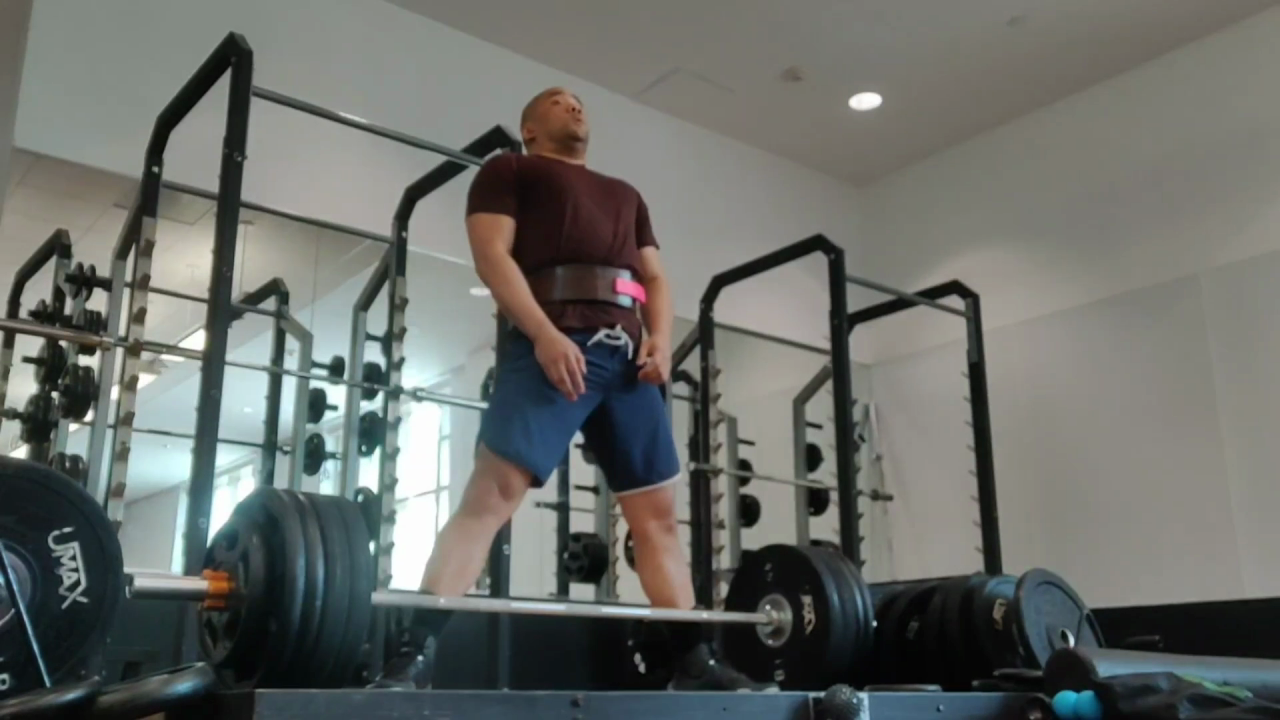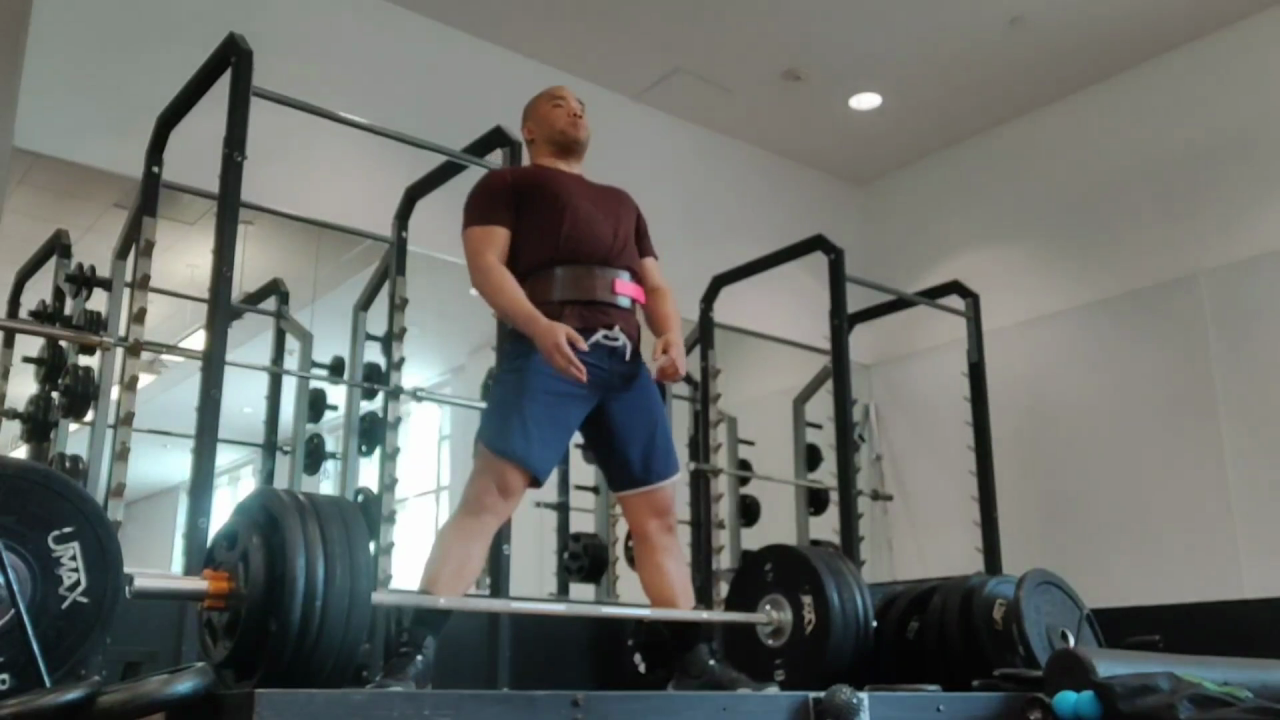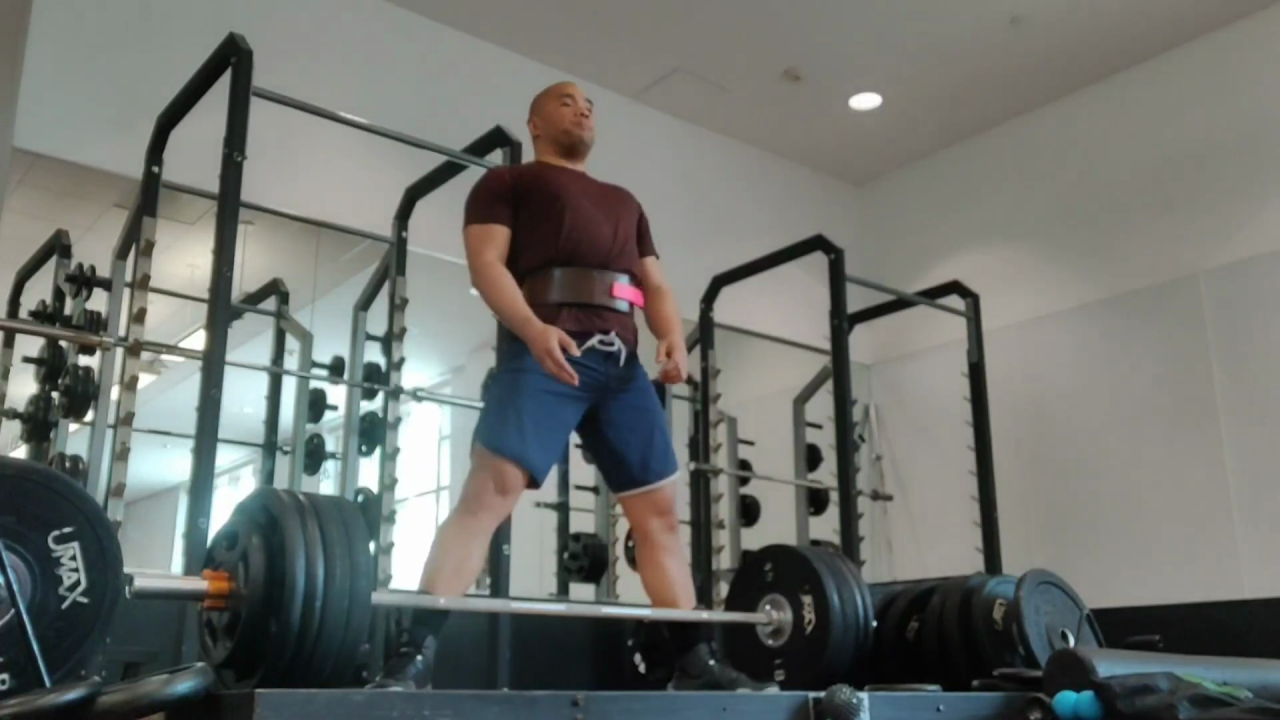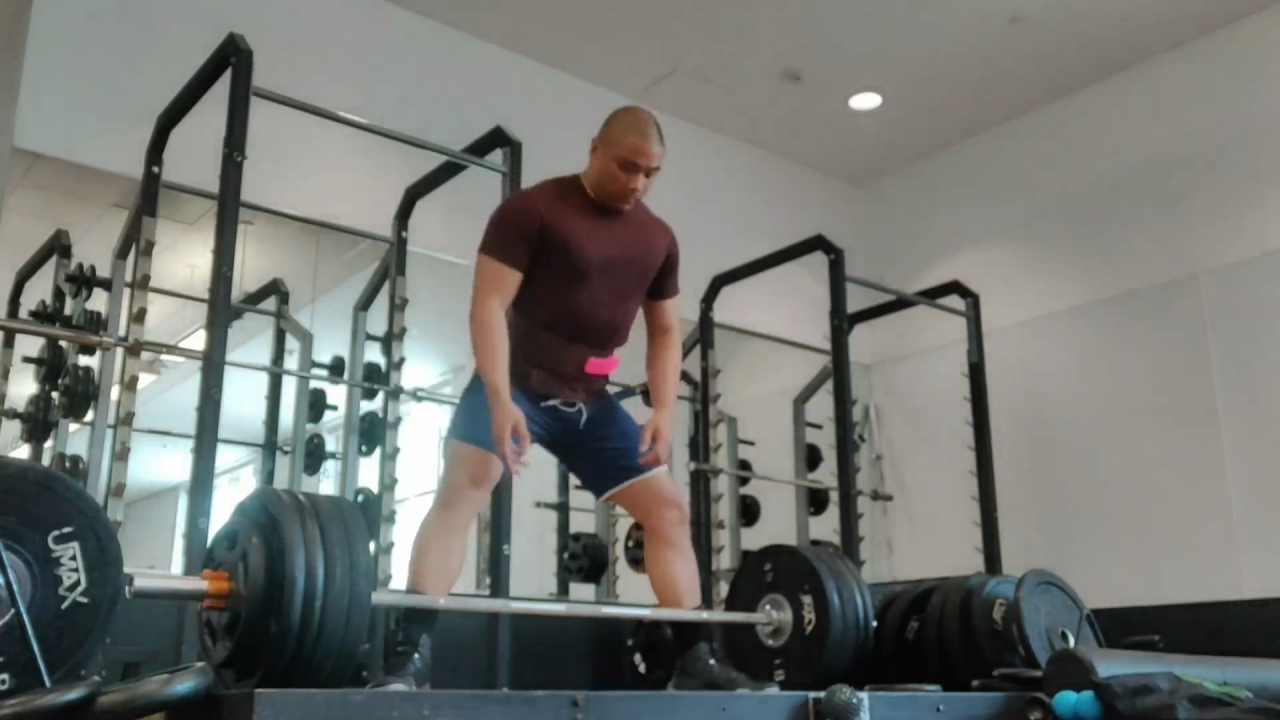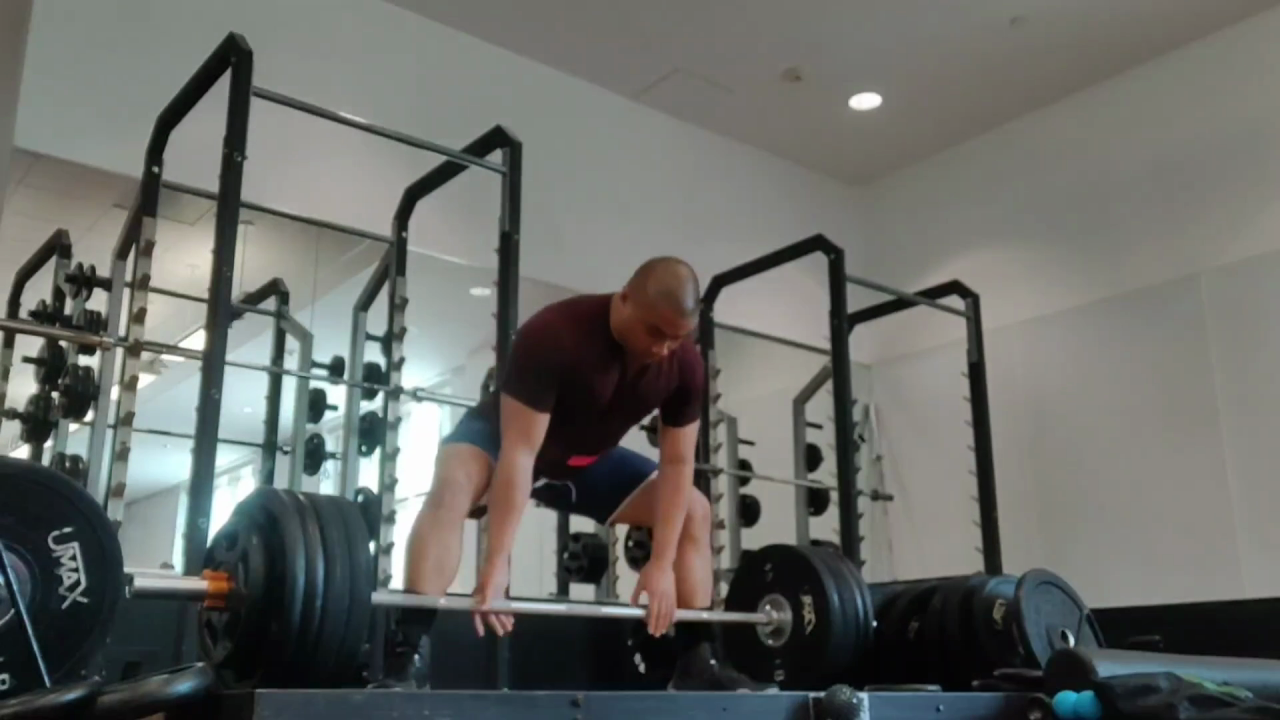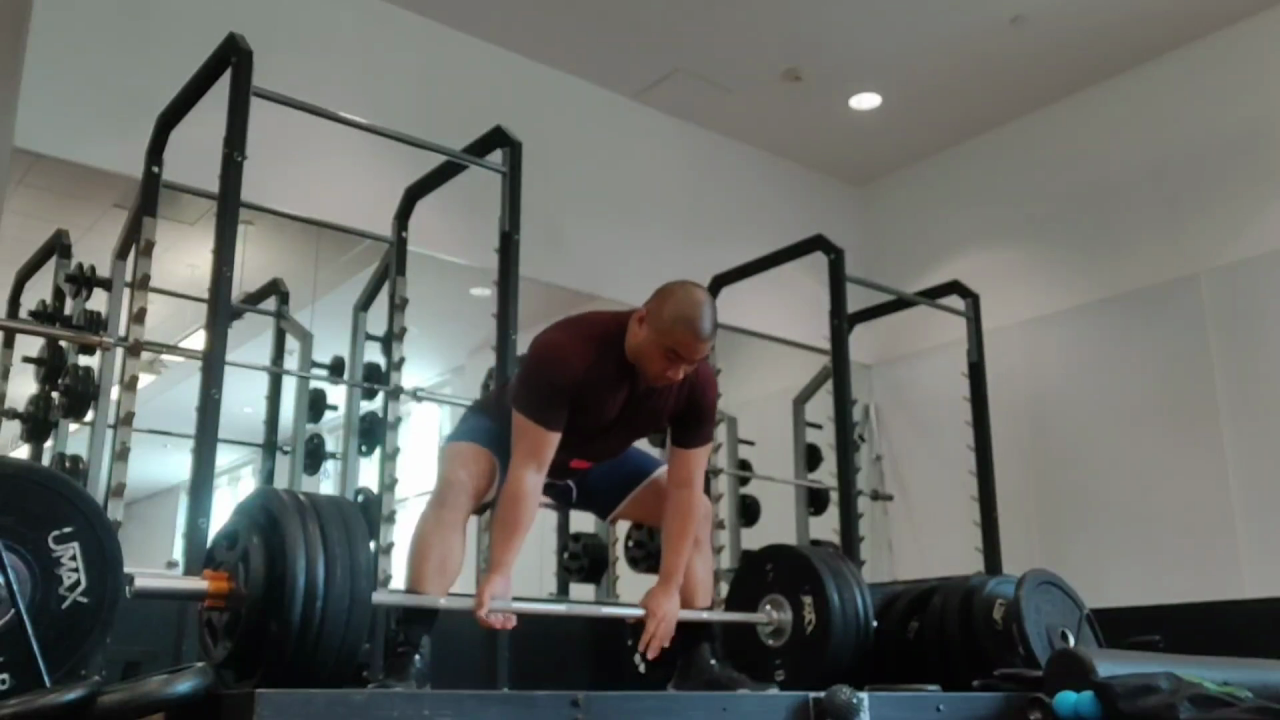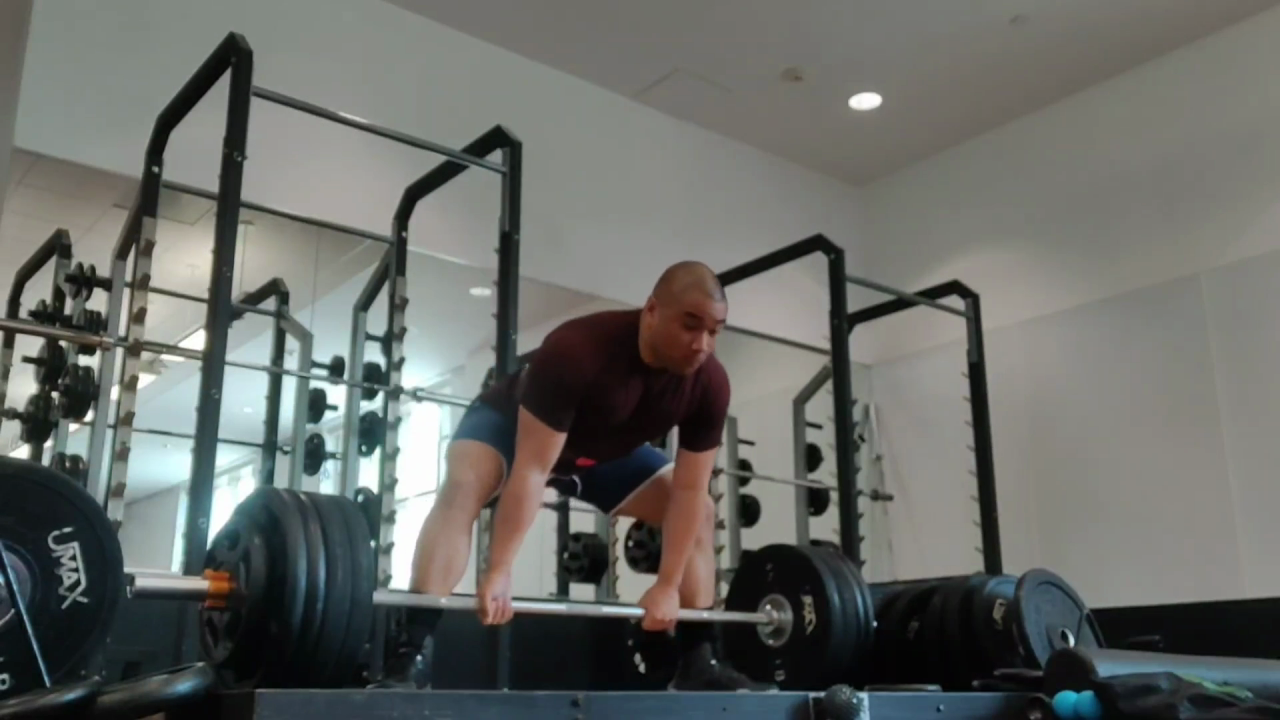
dt=0.4s
person 1, frame 1
left shoulder: (625, 194)
right shoulder: (508, 171)
left elbow: (655, 276)
right elbow: (492, 253)
left wrist: (660, 337)
right wrist: (544, 333)
left hip: (625, 353)
right hip: (551, 346)
left knee: (659, 511)
right knee: (491, 494)
left ankle: (695, 660)
right ankle: (413, 655)
person 1, frame 2
left shoulder: (621, 203)
right shoulder: (506, 184)
left elbow: (654, 284)
right elbow: (485, 264)
left wrist: (672, 333)
right wrist: (538, 326)
left hip: (624, 357)
right hip: (547, 347)
left knee: (658, 512)
right knee: (490, 494)
left ankle: (695, 659)
right ankle: (412, 654)
person 1, frame 3
left shoulder: (623, 202)
right shoulder: (508, 182)
left elbow: (655, 286)
right elbow: (486, 262)
left wrist: (673, 337)
right wrist: (531, 328)
left hip: (622, 360)
right hip: (546, 350)
left knee: (660, 512)
right knee: (490, 493)
left ankle: (695, 659)
right ankle: (414, 653)
person 1, frame 4
left shoulder: (659, 240)
right shoulder: (533, 209)
left elbow: (664, 332)
right elbow: (489, 306)
left wrist: (662, 410)
right wrist: (500, 401)
left hip: (590, 397)
right hip: (518, 382)
left knee: (667, 505)
right knee: (462, 491)
left ankle: (695, 659)
right ankle: (409, 653)
person 1, frame 5
left shoulder: (684, 365)
right shoulder: (554, 334)
left elbow: (677, 463)
right elbow: (518, 453)
left wrist: (661, 562)
right wrist: (497, 559)
left hip: (587, 462)
right hip: (502, 434)
left knee: (695, 510)
right knee: (453, 486)
left ankle: (698, 661)
person 1, frame 6
left shoulder: (697, 384)
right shoulder: (566, 351)
left elbow: (685, 487)
right elbow: (529, 470)
left wrist: (669, 587)
right wrist: (499, 573)
left hip: (596, 455)
right hip: (507, 428)
left knee: (698, 510)
right knee: (456, 486)
left ankle: (698, 660)
right ankle: (410, 658)
person 1, frame 7
left shoulder: (709, 384)
right shoulder: (577, 351)
left elbow: (689, 490)
right elbow: (531, 469)
left wrist: (668, 586)
right wrist: (499, 571)
left hip: (605, 450)
right hip: (511, 420)
left knee: (700, 511)
right knee: (463, 488)
left ankle: (699, 661)
right ankle: (412, 657)
